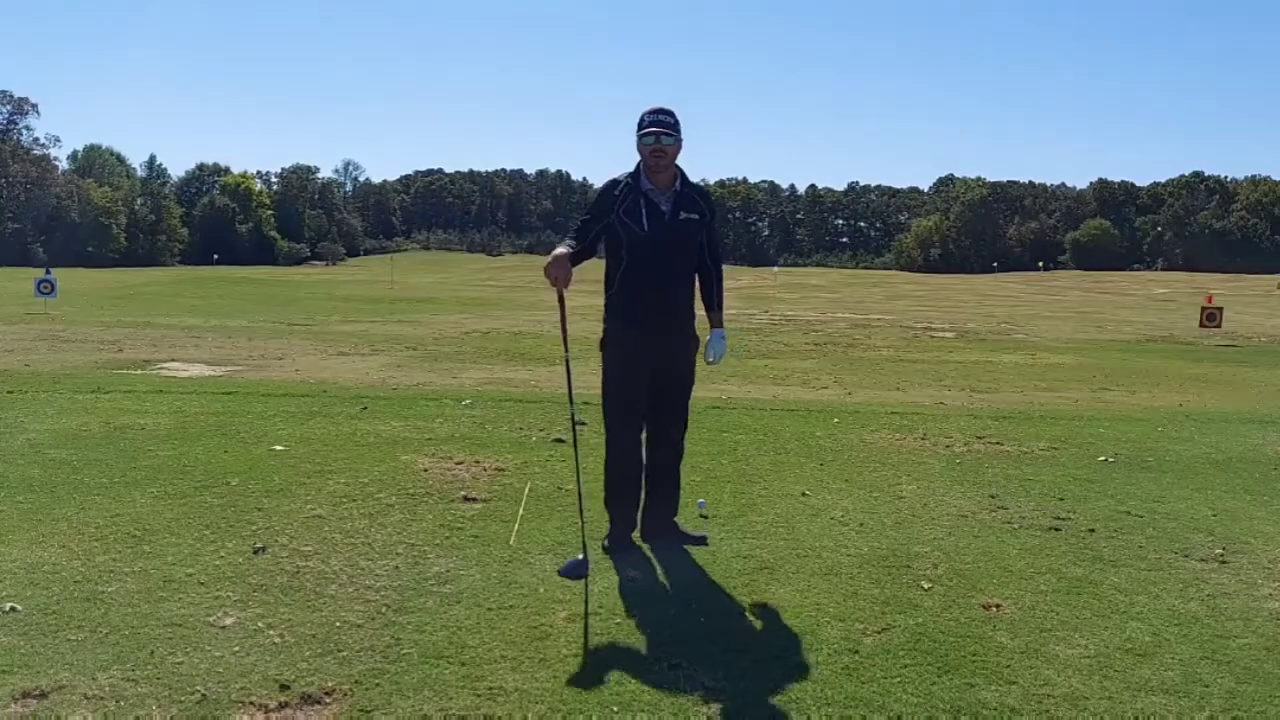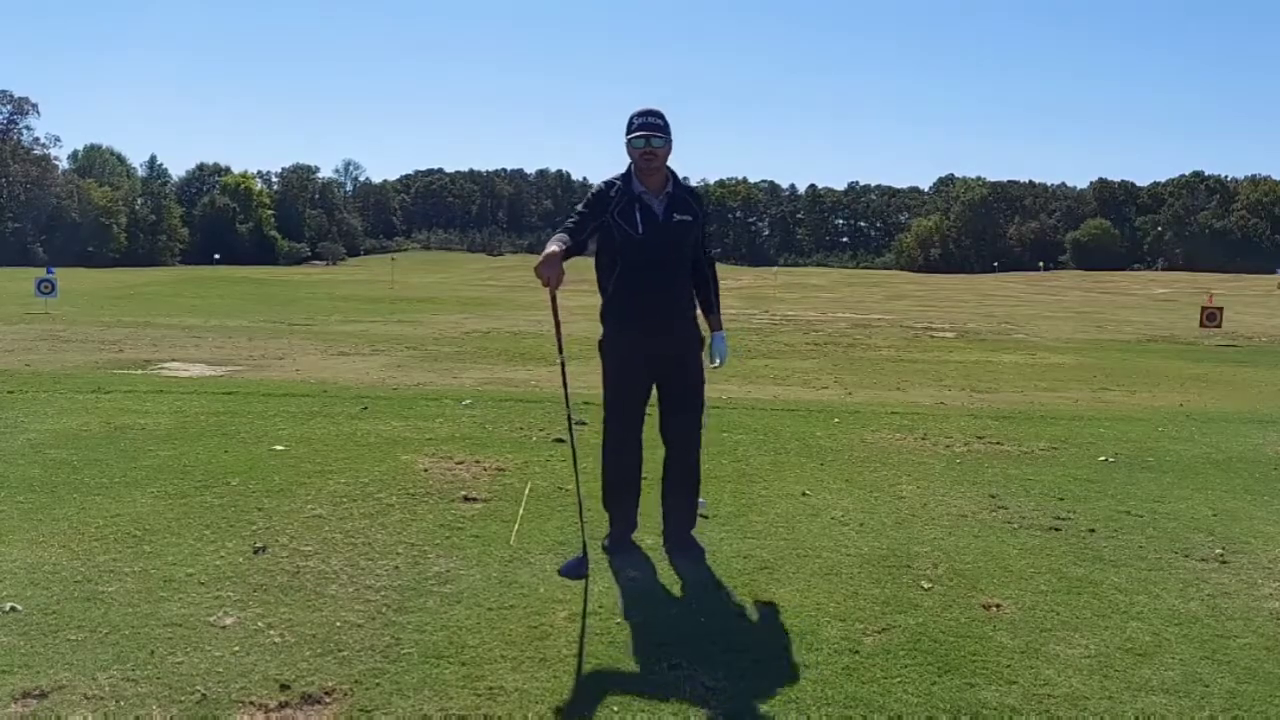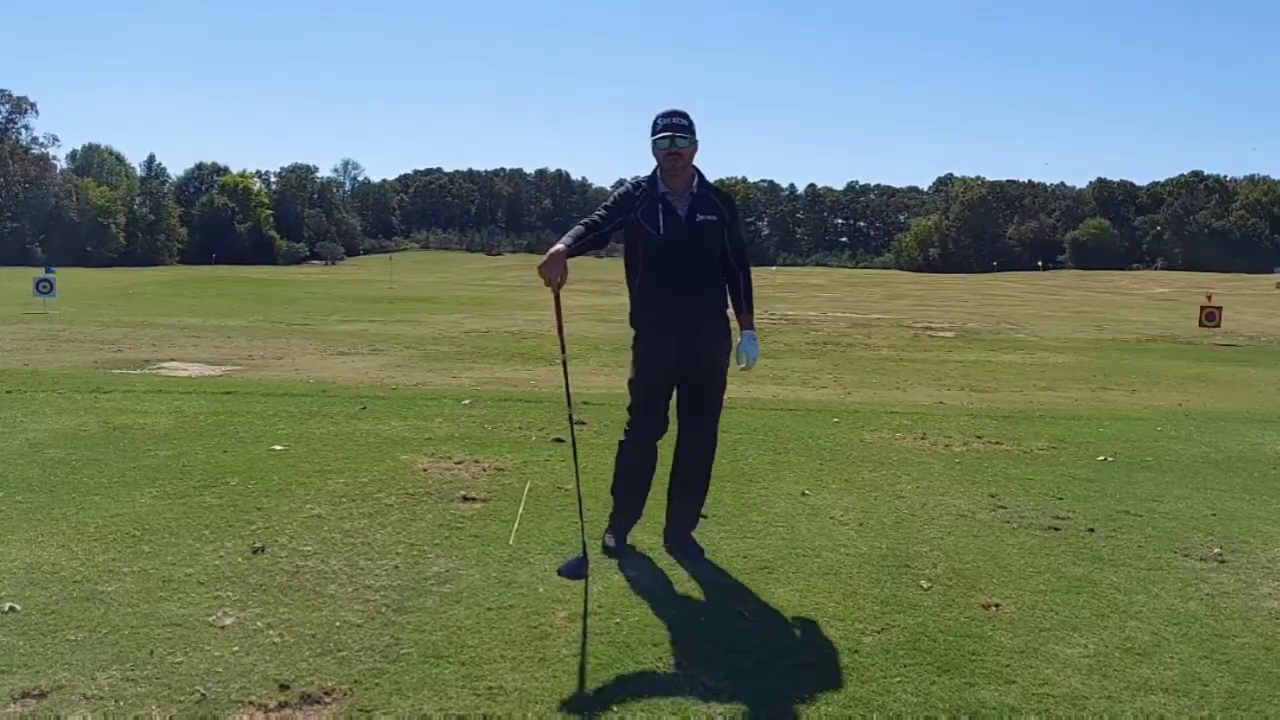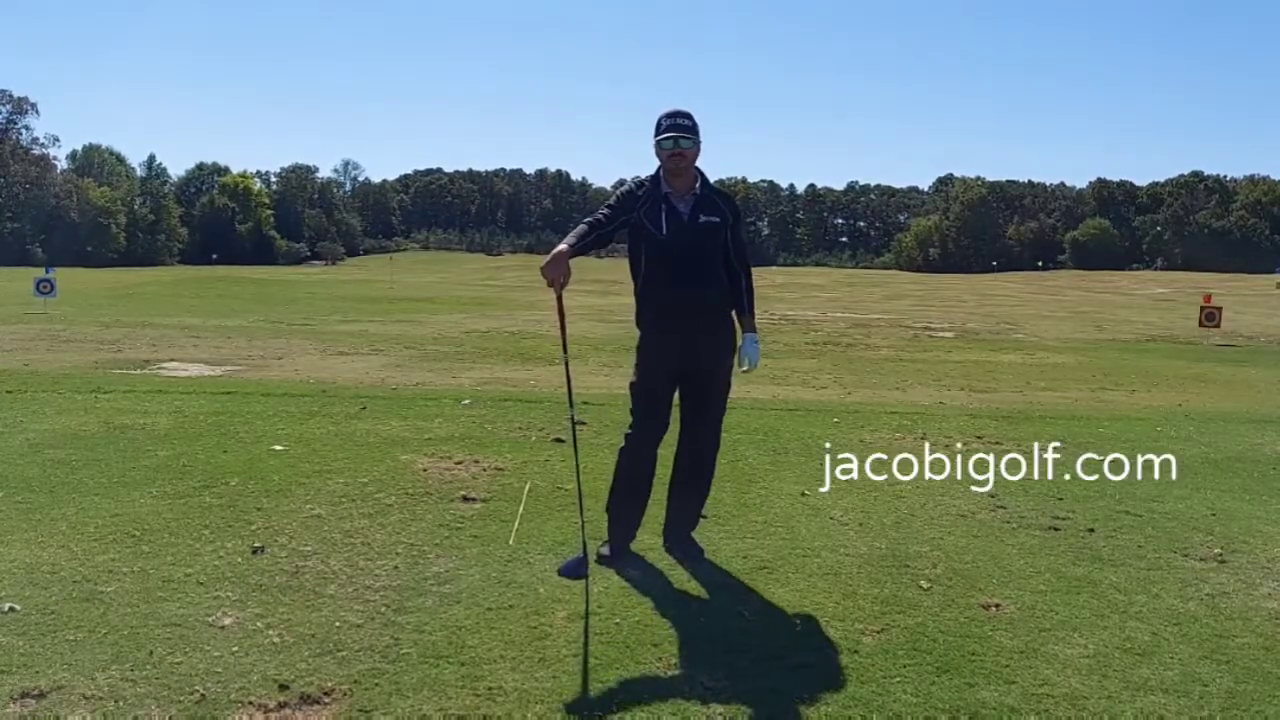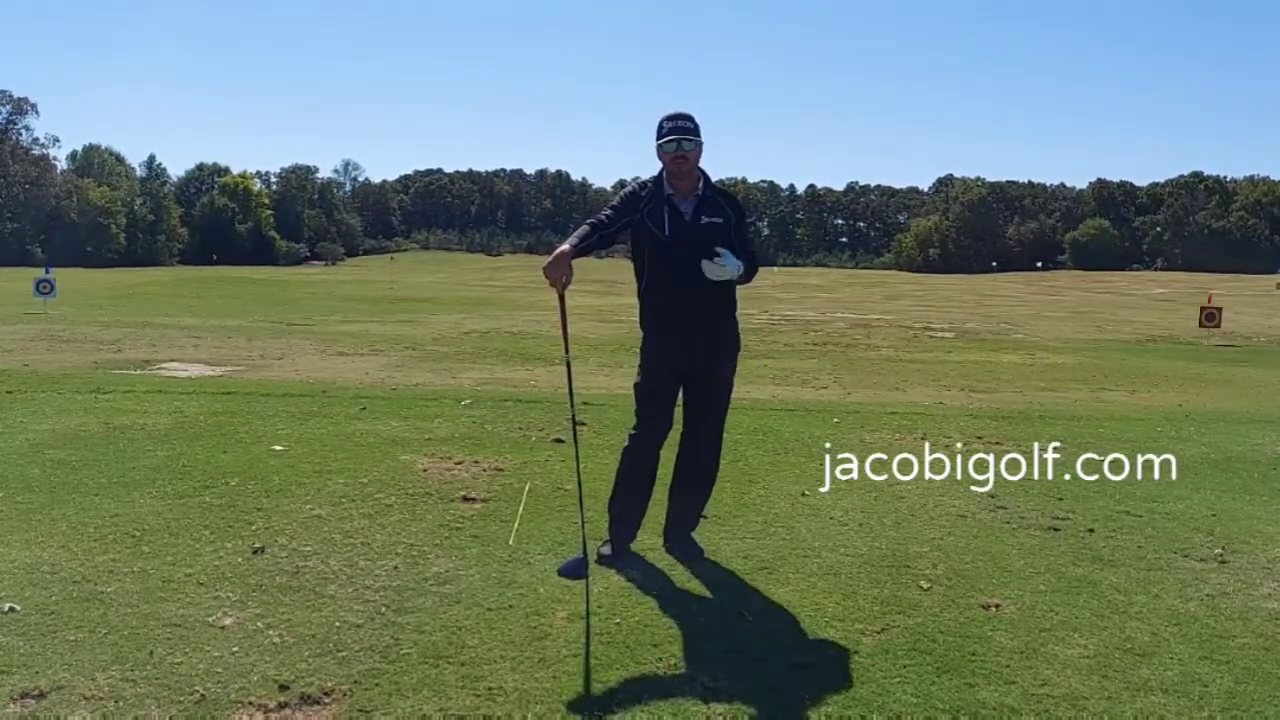
dt=0.7s
person 1, frame 1
left shoulder: (698, 201)
right shoulder: (615, 194)
left elbow: (709, 265)
right elbow: (585, 235)
left wrist: (717, 326)
right wrist: (565, 253)
left hip: (678, 333)
right hip: (626, 333)
left knee: (670, 431)
right knee: (623, 430)
left ankle: (659, 520)
right ankle: (620, 525)
person 1, frame 2
left shoulder: (690, 201)
right shoulder: (608, 196)
left elbow: (703, 267)
right elbow: (575, 228)
left wrist: (716, 328)
right wrist: (556, 249)
left hip: (681, 335)
right hip: (624, 336)
left knee: (685, 433)
right knee: (622, 433)
left ankle: (679, 529)
right ankle: (621, 526)
person 1, frame 3
left shoulder: (719, 203)
right shoulder: (634, 196)
left elbow: (737, 268)
right elbow: (596, 225)
left wrist: (747, 328)
right wrist: (562, 249)
left hip: (709, 337)
right hip: (653, 335)
left knee: (699, 436)
right knee: (642, 430)
left ankle: (680, 529)
right ankle: (619, 523)
person 1, frame 4
left shoulder: (721, 204)
right shoulder: (638, 197)
left elbow: (739, 271)
right elbow: (598, 225)
left wrist: (748, 331)
right wrist: (564, 250)
left hip: (713, 338)
right hip: (657, 337)
left knee: (701, 439)
right knee: (643, 434)
left ankle: (680, 531)
right ankle: (619, 534)
person 1, frame 5
left shoulder: (724, 204)
right shoulder: (641, 198)
left elbow: (750, 262)
right elbow: (602, 225)
left wrist: (737, 269)
right wrist: (568, 250)
left hip: (716, 339)
right hip: (661, 337)
left knee: (704, 440)
right knee: (647, 435)
left ankle: (680, 531)
right ankle: (619, 533)
